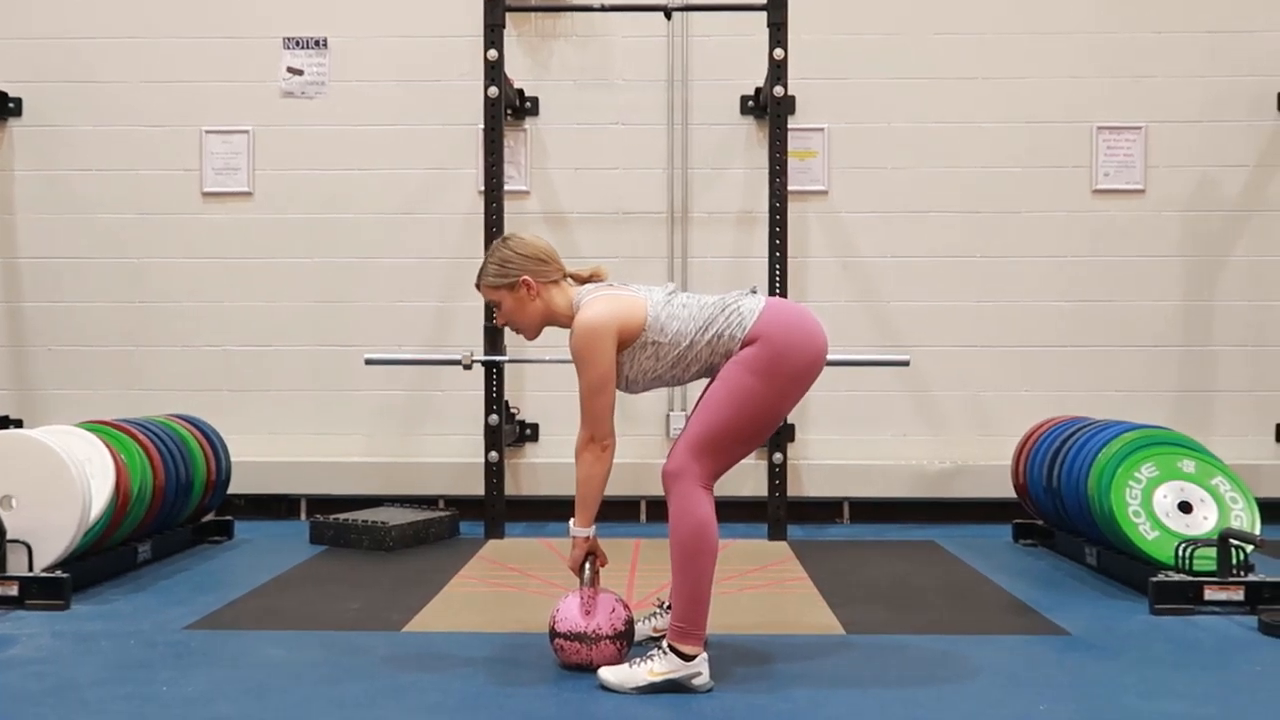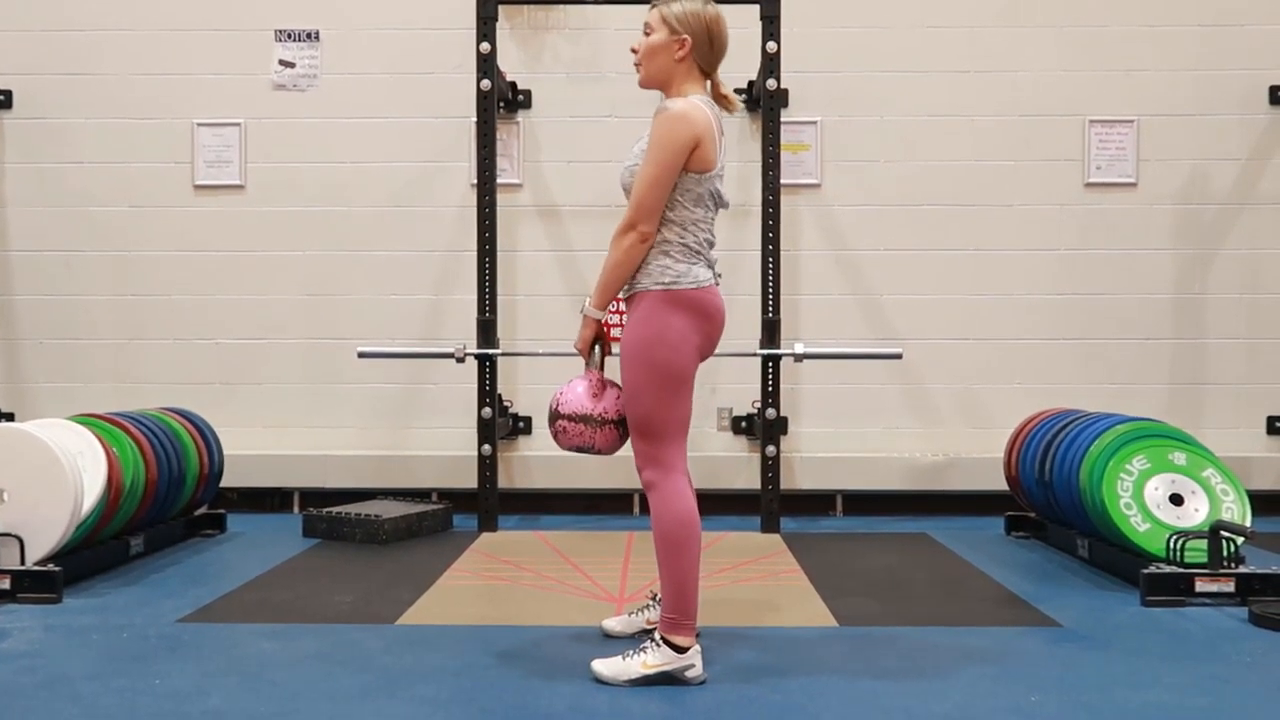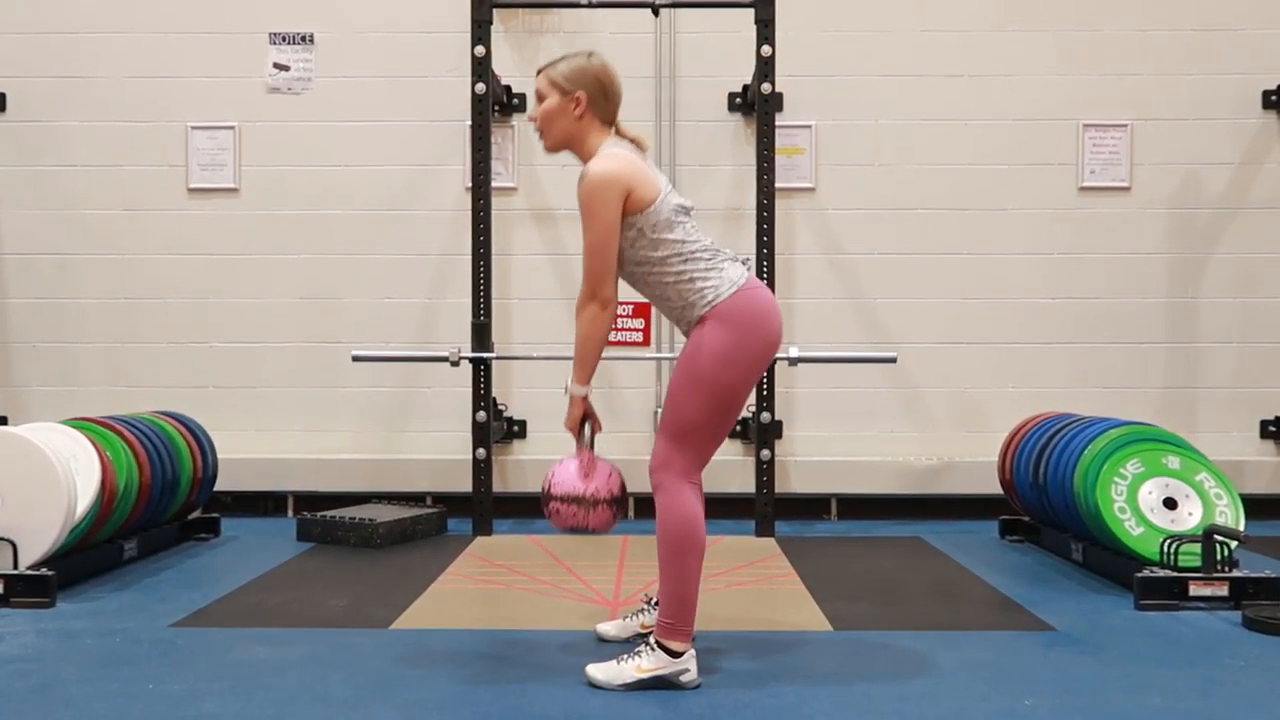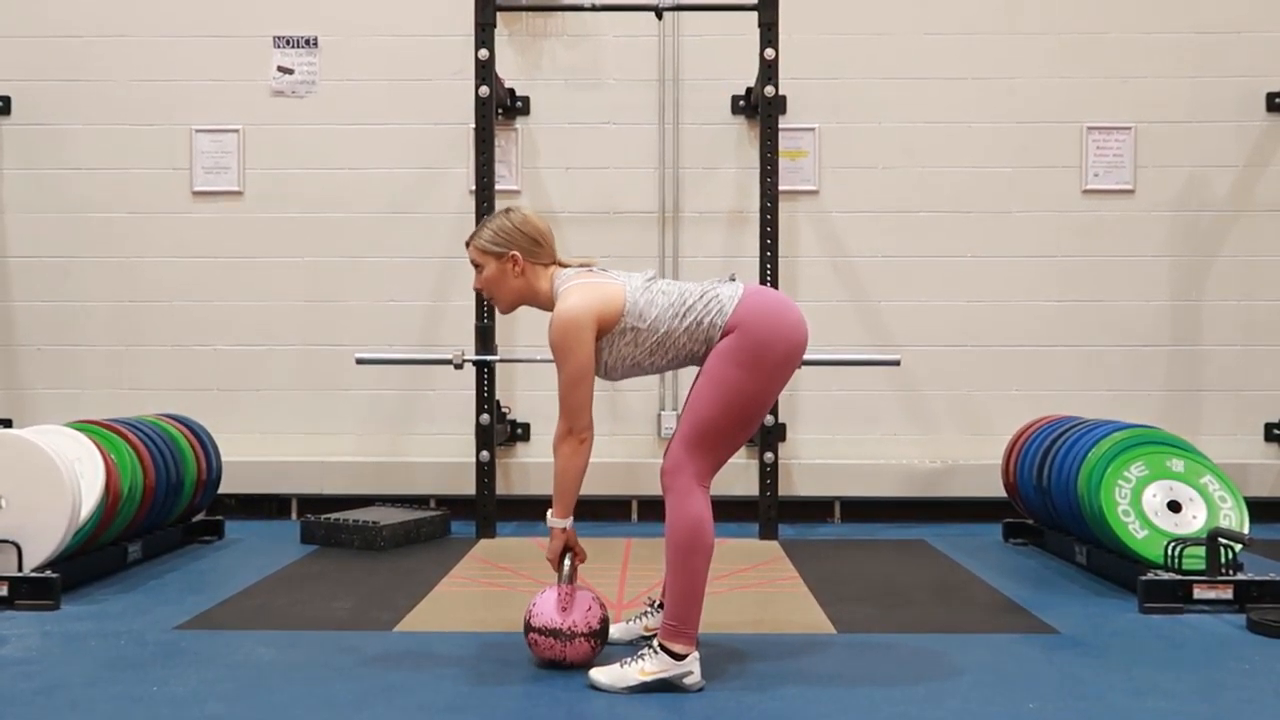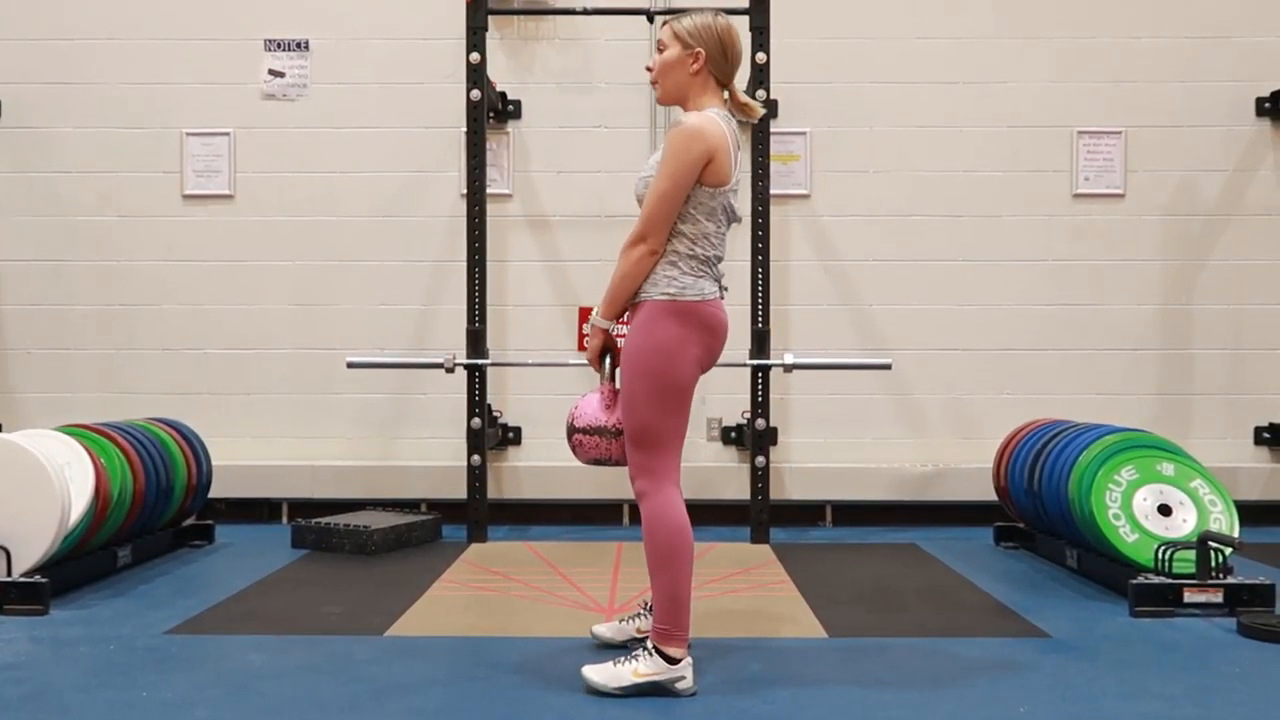
dt=1s
person 1, frame 1
left shoulder: (591, 322)
right shoulder: (594, 304)
left elbow: (597, 443)
right elbow: (595, 439)
left wrist: (581, 530)
right wrist: (585, 526)
left hip: (780, 342)
right hip: (776, 337)
left knee: (686, 476)
right knee: (686, 474)
left ankle: (685, 655)
right ankle: (682, 608)
person 1, frame 2
left shoulder: (680, 113)
right shoulder: (694, 115)
left elbow: (638, 230)
left wrist: (593, 312)
right wrist: (610, 309)
left hip: (667, 305)
right hip: (683, 302)
left knee: (661, 470)
right knee: (663, 464)
left ankle: (678, 646)
right ankle: (673, 604)
person 1, frame 3
left shoulder: (602, 172)
right shoulder: (615, 162)
left elbow: (596, 300)
right elbow: (600, 295)
left wrist: (578, 391)
right wrist: (583, 388)
left hip: (732, 321)
right hip: (738, 313)
left knee: (673, 473)
right knee: (675, 470)
left ankle: (672, 650)
right ankle: (667, 607)
person 1, frame 4
left shoulder: (571, 311)
right shoulder: (576, 289)
left elbow: (577, 434)
right elbow: (570, 428)
left wrist: (560, 522)
right wrist: (563, 517)
left hip: (758, 332)
right hip: (762, 324)
left knee: (683, 476)
right knee: (685, 472)
left ankle: (676, 652)
right ankle: (671, 609)
person 1, frame 5
left shoulder: (694, 129)
right shoulder: (713, 129)
left elbow: (646, 242)
left wrist: (602, 321)
right wrist: (620, 317)
left hip: (670, 317)
right hip: (687, 313)
left knee: (653, 482)
right knee: (657, 476)
left ankle: (670, 656)
right ankle: (663, 613)
